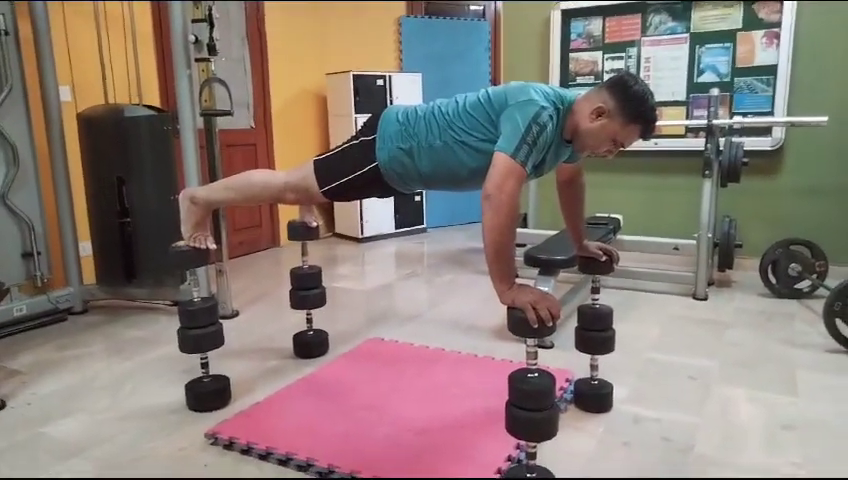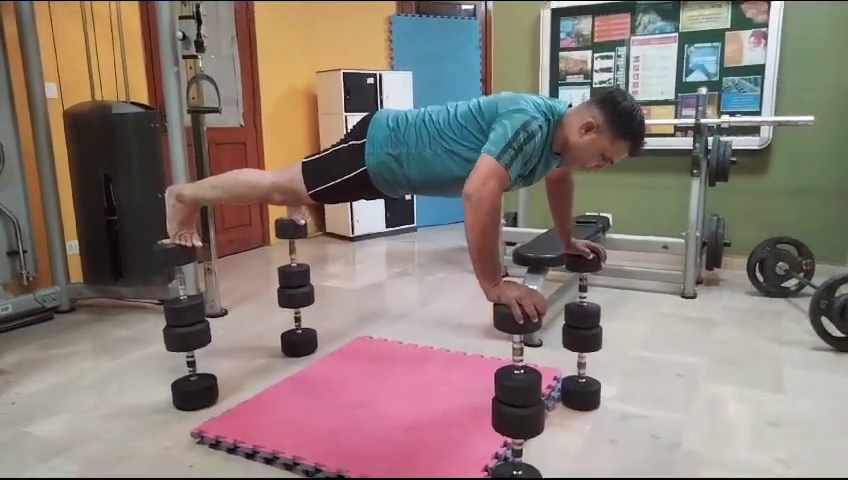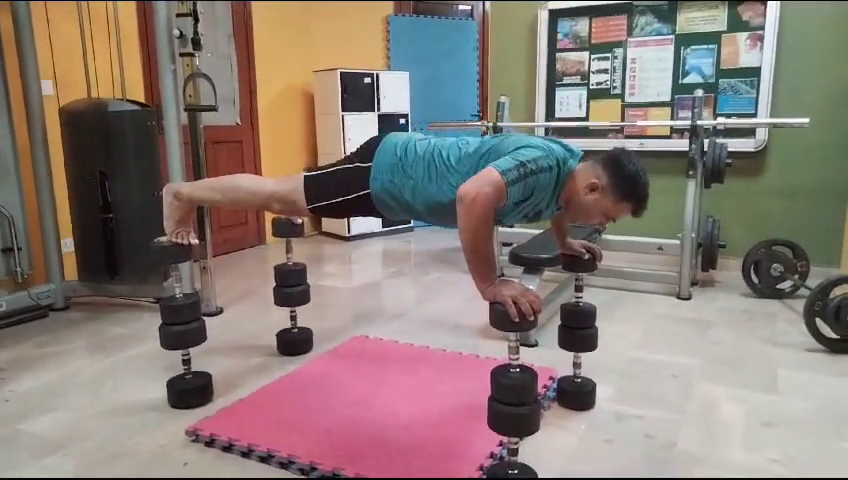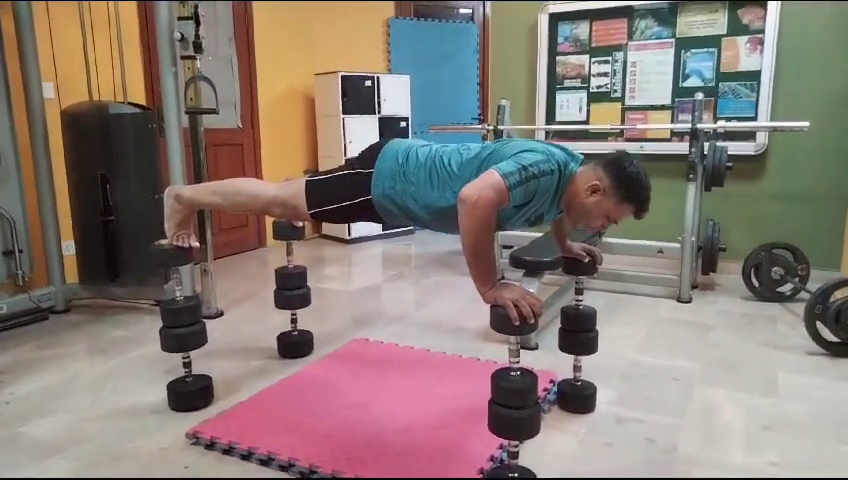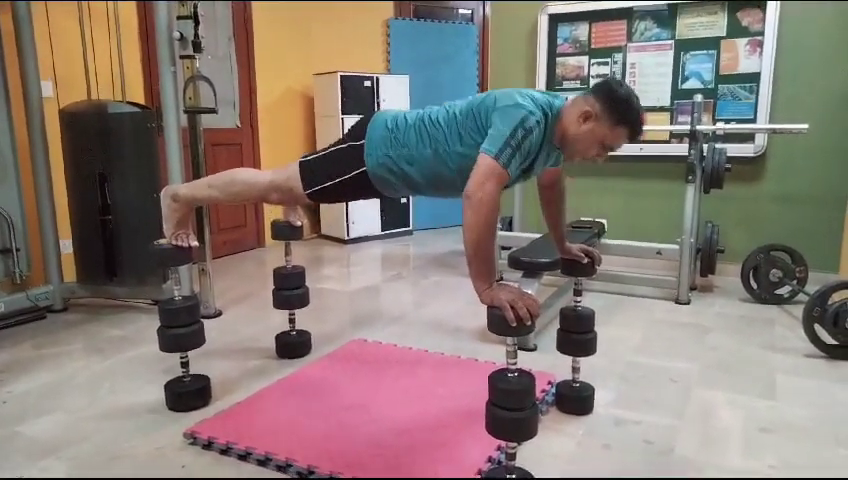
dt=0.5s
person 1, frame 1
left shoulder: (572, 121)
right shoulder: (538, 112)
left elbow: (569, 179)
right elbow: (498, 196)
left wrist: (580, 243)
right wrist: (507, 287)
left hip: (409, 156)
right hip: (392, 146)
right knee: (292, 184)
right ankle: (198, 198)
person 1, frame 2
left shoulder: (563, 128)
right shoulder: (530, 123)
left elbow: (558, 178)
right elbow: (478, 194)
left wrist: (568, 240)
right wrist: (493, 285)
left hip: (393, 158)
right hip: (381, 150)
right knee: (281, 184)
right ankle: (185, 195)
person 1, frame 3
left shoulder: (572, 164)
right shoulder: (542, 165)
right elbow: (473, 197)
left wrist: (564, 242)
right wrist: (491, 285)
left hip: (406, 163)
right hip: (386, 171)
right knee: (280, 195)
right ankle: (182, 195)
person 1, frame 4
left shoulder: (572, 168)
right shoulder: (543, 169)
right elbow: (474, 199)
left wrist: (564, 245)
right wrist: (491, 287)
left hip: (407, 168)
right hip: (386, 179)
right knee: (280, 200)
right ankle: (183, 197)
person 1, frame 5
left shoulder: (557, 125)
right shoulder: (526, 115)
left elbow: (549, 183)
right elbow: (478, 193)
left wrist: (562, 246)
right wrist: (487, 286)
left hip: (395, 160)
right hip: (378, 151)
right knee: (277, 185)
right ankle: (181, 195)
